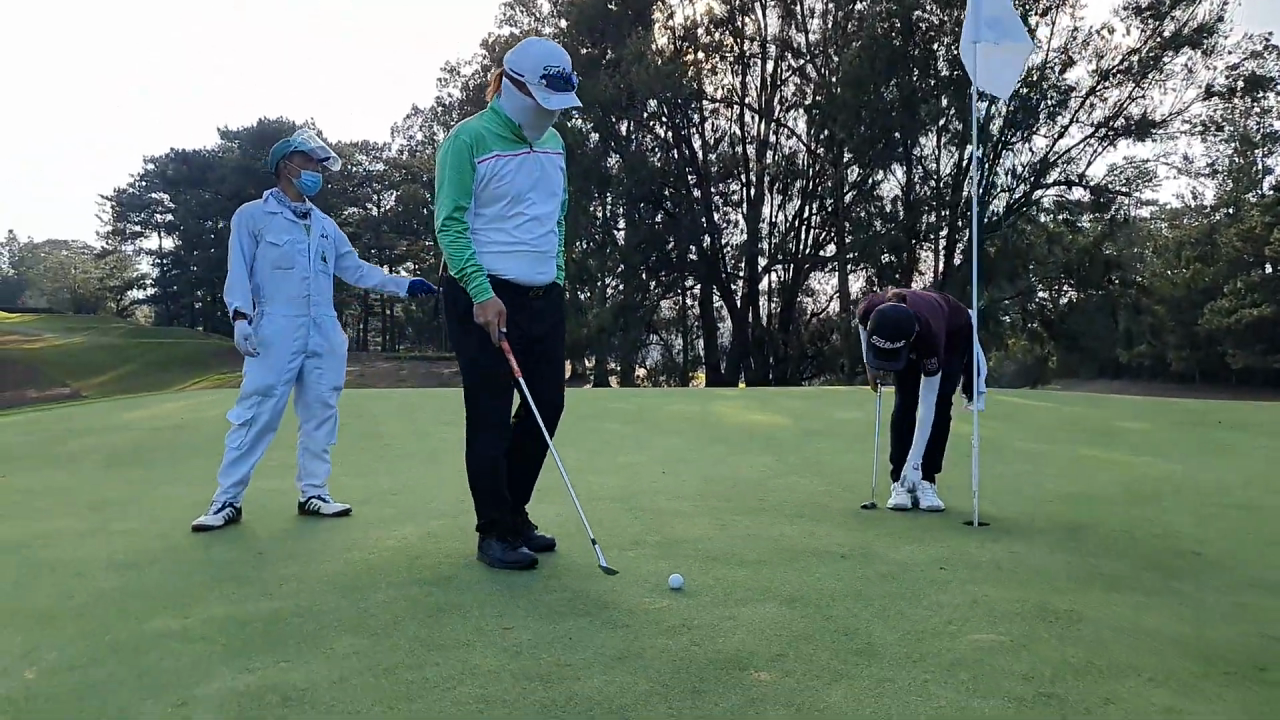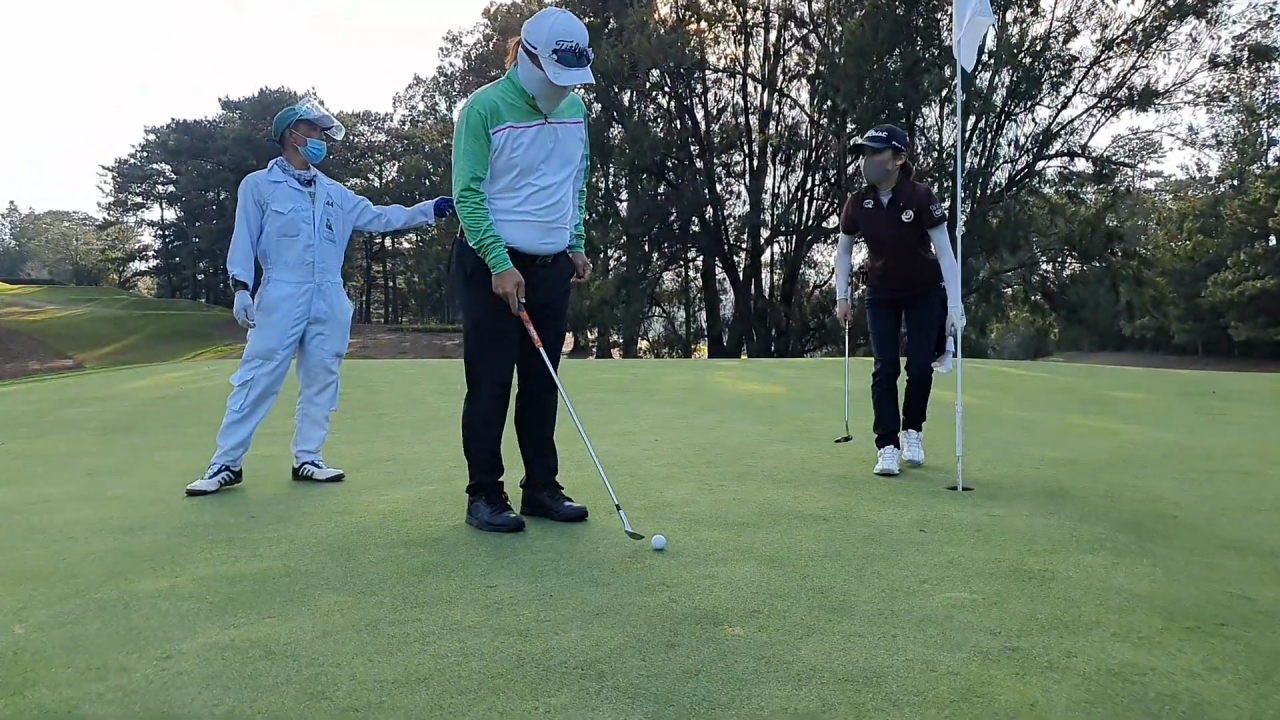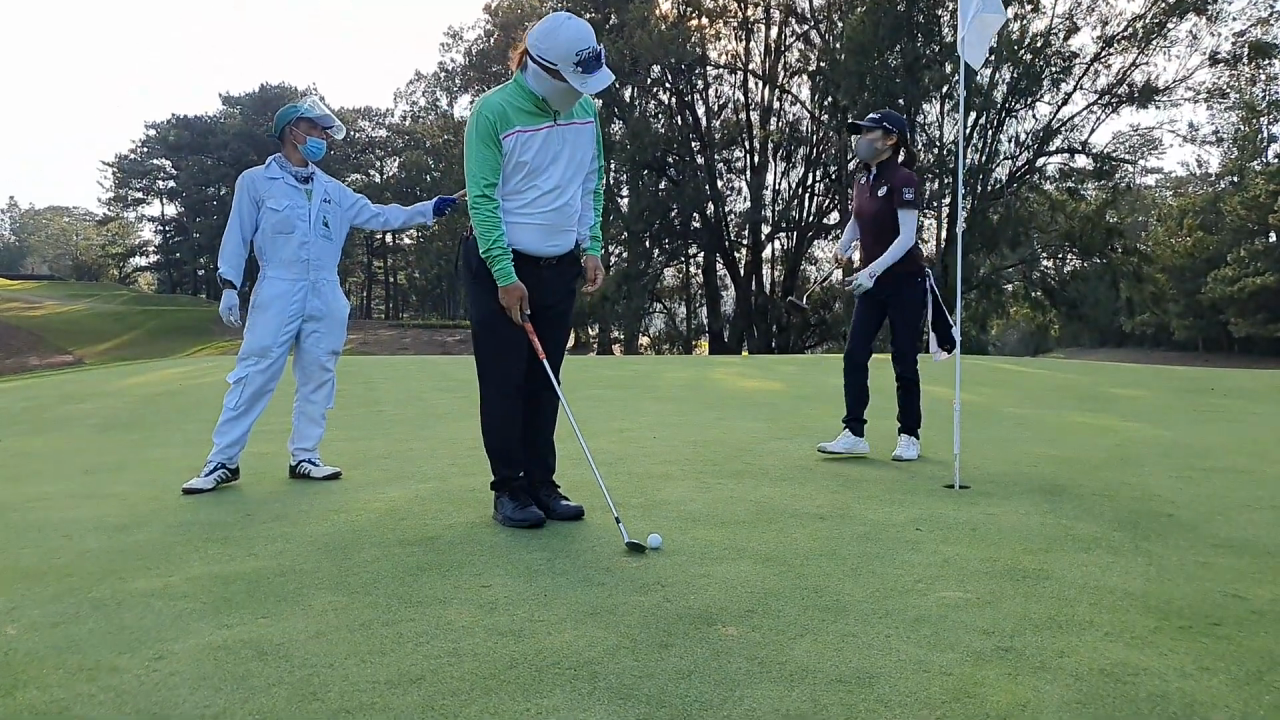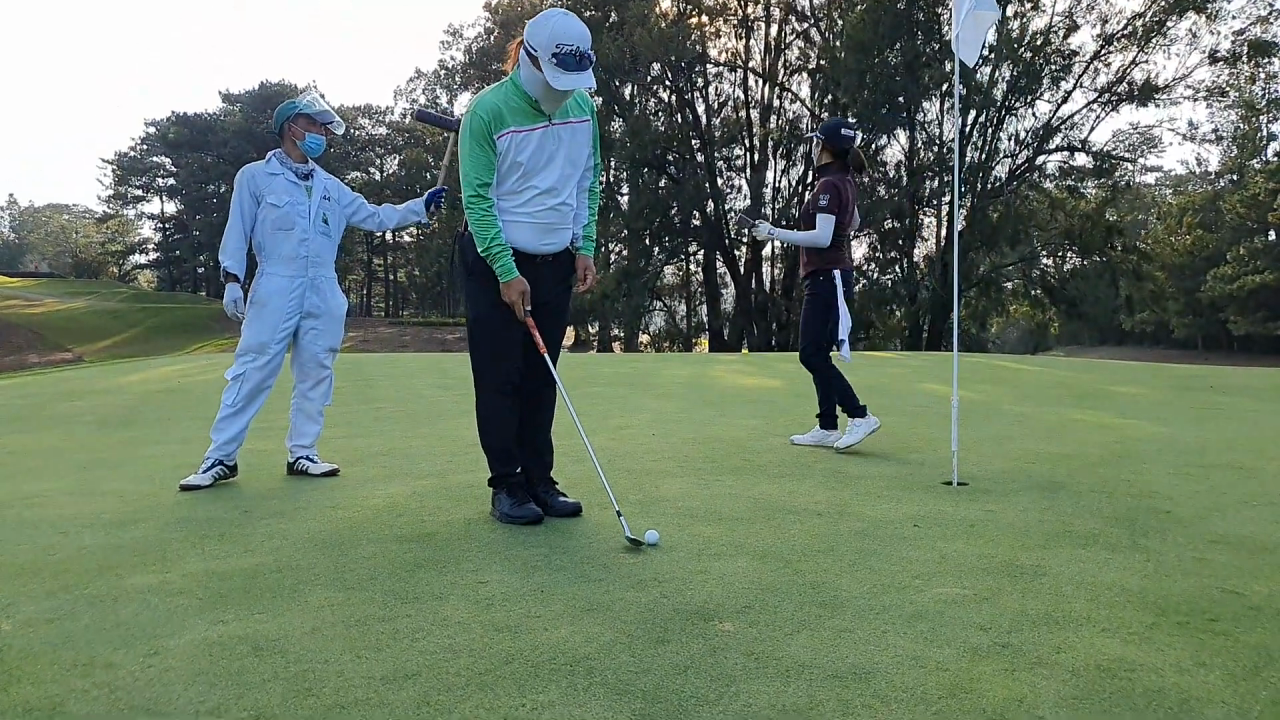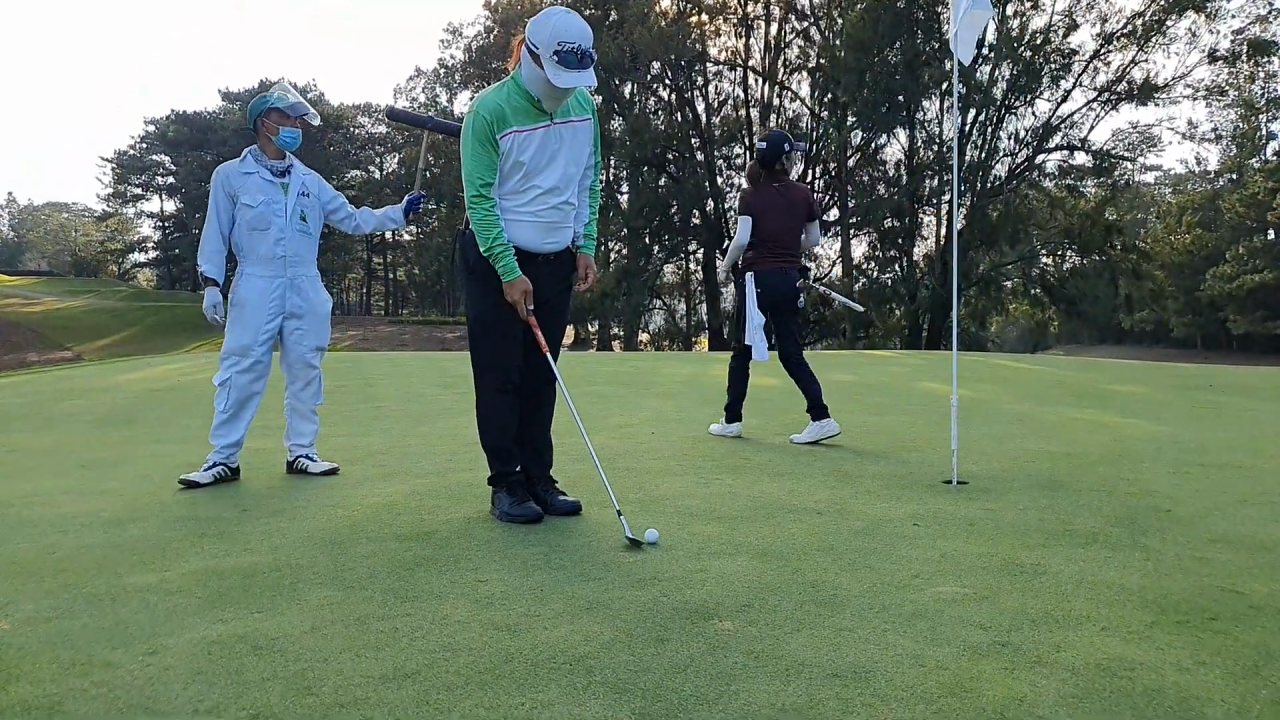
dt=0.5s
person 1, frame 1
left shoulder: (553, 143)
right shoulder: (469, 138)
right elbow: (450, 223)
left wrist: (554, 275)
right wrist: (481, 292)
left hip: (543, 296)
right hip: (484, 296)
left knee: (546, 407)
right knee: (490, 416)
left ankle: (512, 512)
right ankle: (494, 531)
person 1, frame 2
left shoulder: (575, 108)
right shoulder: (485, 107)
right elbow: (468, 193)
left wrist: (575, 243)
right wrist: (500, 264)
left hip: (552, 265)
right hip: (492, 265)
left knee: (542, 382)
right knee: (490, 382)
left ankle: (541, 487)
right ankle: (484, 494)
person 1, frame 3
left shoulder: (584, 109)
right shoulder: (493, 111)
left elbow: (591, 183)
right elbow: (482, 198)
left wrist: (591, 246)
right wrist: (505, 275)
left hip: (559, 264)
right hip: (500, 265)
left knee: (544, 381)
right knee: (503, 380)
left ankle: (540, 483)
right ankle: (509, 489)
person 1, frame 4
left shoulder: (582, 106)
right shoulder: (488, 110)
left elbow: (589, 181)
right elbow: (478, 197)
left wrist: (584, 247)
right wrist: (506, 272)
left hip: (555, 261)
right hip: (495, 262)
left knee: (541, 377)
right knee: (499, 377)
left ankle: (538, 480)
right ankle: (506, 486)
person 1, frame 5
left shoulder: (583, 105)
right shoulder: (491, 109)
left elbow: (589, 180)
right elbow: (480, 197)
left wrist: (585, 245)
right wrist: (509, 271)
left hip: (556, 260)
right hip: (496, 259)
left knee: (541, 375)
right knee: (499, 376)
left ankle: (538, 479)
right ankle: (506, 485)
person 2, frame 1
left shoulder: (325, 225)
right shoulder: (252, 215)
left elbow: (356, 269)
right elbow: (238, 271)
left wrist: (404, 283)
right wrist: (241, 317)
left hip: (325, 331)
right hip: (275, 329)
left knee: (321, 412)
right knee: (257, 413)
left ankle: (313, 492)
right ankle: (227, 500)
person 2, frame 2
left shoulder: (334, 192)
right shoulder: (258, 185)
left elbow: (379, 218)
right elbow: (243, 240)
left wrist: (429, 209)
right wrist: (241, 288)
left hip: (330, 298)
right hip: (281, 296)
left knee: (321, 379)
right knee: (257, 377)
left ankle: (307, 459)
right ankle: (226, 464)
person 2, frame 3
left shoulder: (332, 189)
right shoulder: (255, 180)
left elbow: (378, 216)
right elbow: (237, 237)
left wrist: (428, 209)
right wrist: (229, 286)
left hip: (326, 295)
right hip: (277, 292)
left knee: (318, 376)
right knee: (255, 373)
left ankle: (304, 457)
right ankle: (222, 461)
person 2, frame 4
left shoulder: (330, 185)
right shoulder: (255, 176)
left elbow: (374, 217)
right elbow: (237, 232)
left wrist: (420, 206)
right wrist: (233, 280)
left hip: (323, 291)
right hip: (275, 288)
left knee: (315, 373)
right knee: (253, 370)
left ankle: (302, 453)
right ankle: (221, 457)
person 2, frame 5
left shoulder: (310, 180)
right shoulder: (230, 175)
left elbow: (353, 219)
right elbow: (215, 233)
left wrist: (399, 212)
right wrist: (211, 284)
left hip: (306, 289)
right hip: (255, 288)
left knee: (305, 371)
right knee: (242, 371)
left ankle: (302, 452)
right ankle: (224, 458)
person 3, frame 1
left shoulder: (929, 334)
right shoulder: (872, 312)
left elbow: (927, 406)
left wrist: (914, 464)
right wrist: (871, 362)
left hip: (953, 336)
right hip: (907, 340)
left knee: (940, 408)
right knee: (905, 404)
left ankle: (925, 481)
right ankle: (900, 482)
person 3, frame 2
left shoulder: (921, 197)
right shoulder: (857, 202)
left elbow: (945, 252)
right elbow: (843, 250)
left wrist: (955, 304)
right wrist: (842, 296)
left hip: (923, 293)
right hip: (881, 294)
left knee: (919, 367)
right knee: (885, 368)
left ankle: (911, 431)
right ankle: (887, 447)
person 3, frame 3
left shoulder: (903, 179)
right shoulder: (862, 180)
left elbow: (907, 237)
left wrist: (873, 269)
right wrist: (843, 246)
left hip: (904, 282)
right hip: (871, 285)
left knee: (904, 361)
right knee: (854, 356)
left ankle: (909, 436)
right ankle: (855, 435)
person 3, frame 4
left shoulder: (828, 184)
right shoulder: (843, 183)
left elbow: (821, 237)
right elbow: (853, 223)
left wrist: (774, 233)
left hip: (826, 278)
right hip: (830, 276)
left knee: (814, 356)
right knee: (812, 354)
left ankle: (860, 416)
right ankle: (828, 427)
person 3, frame 5
left shoulder: (750, 195)
right shoulder: (804, 194)
left elbow: (741, 240)
right elbow: (813, 240)
left wrist: (723, 270)
left hip: (758, 279)
right hip: (790, 280)
left knee: (743, 352)
right knee: (792, 353)
left ankle: (731, 421)
right ankle: (822, 420)
